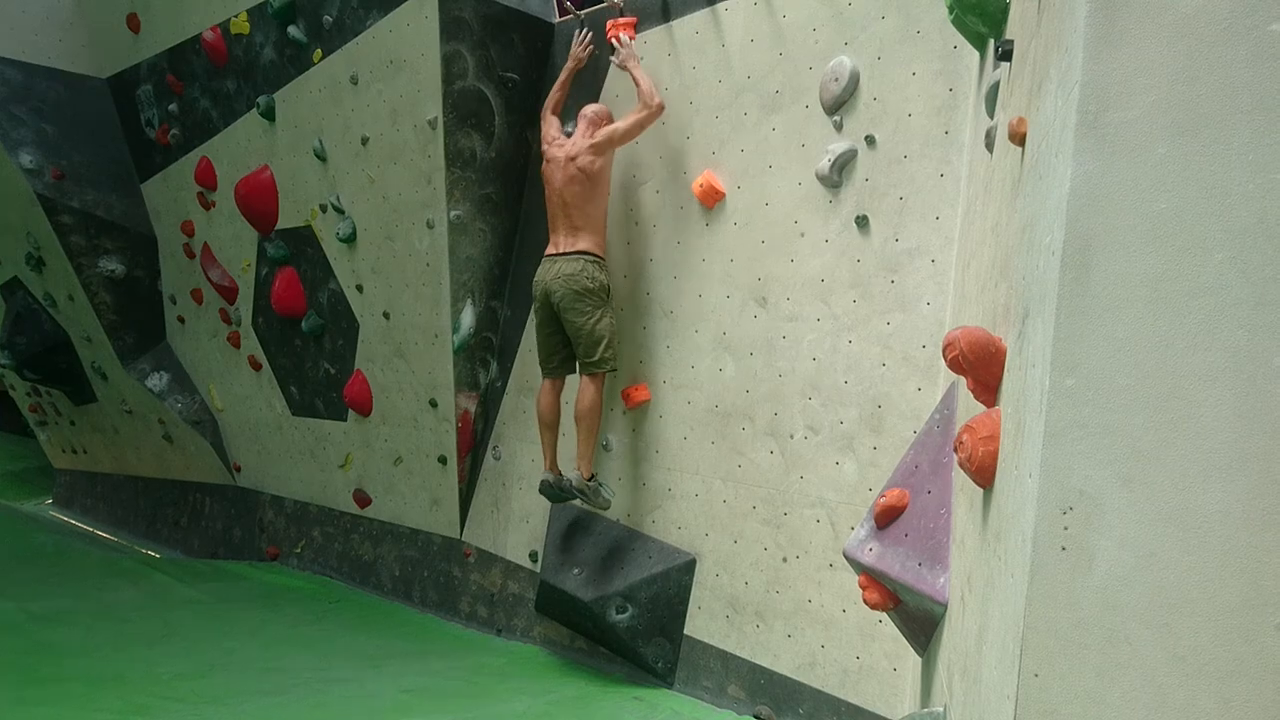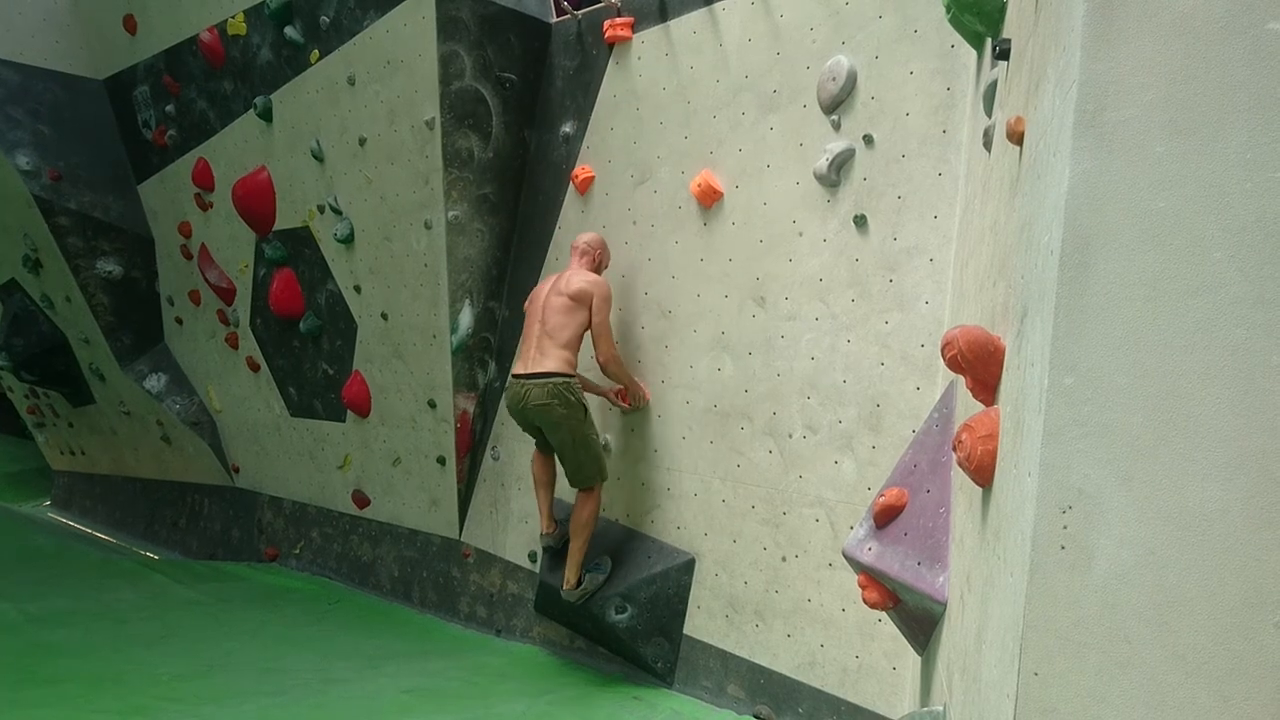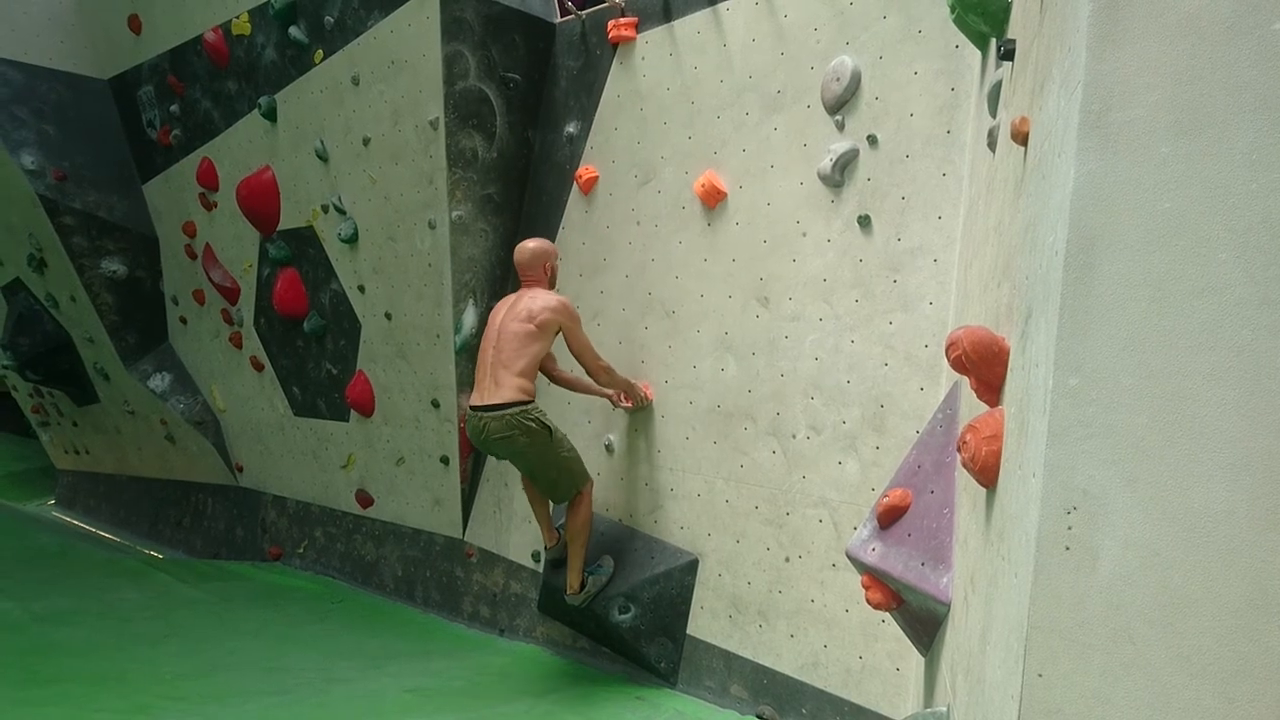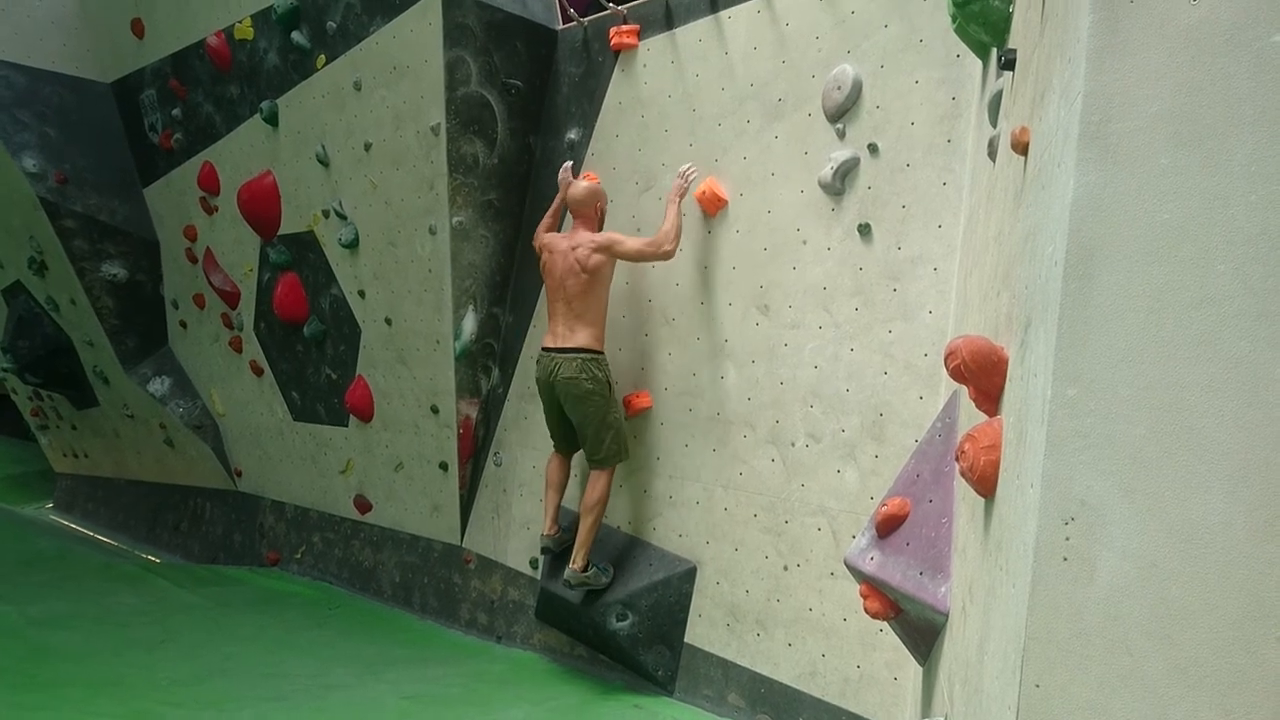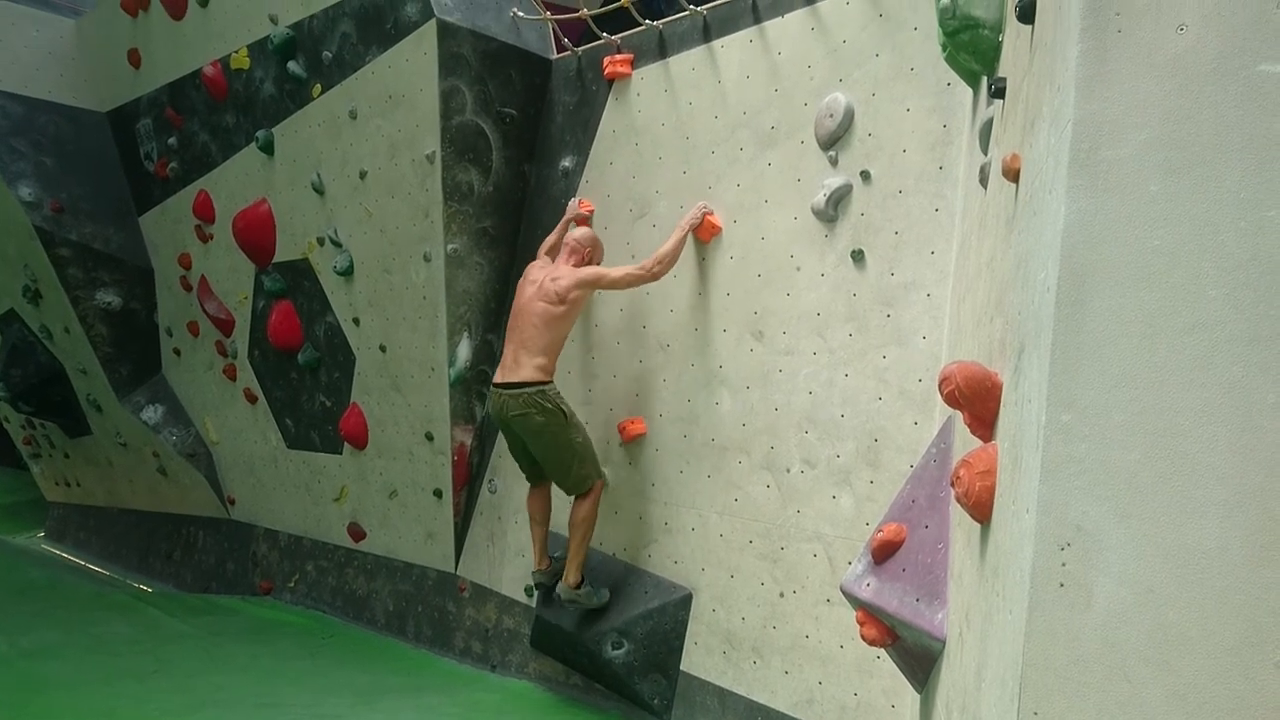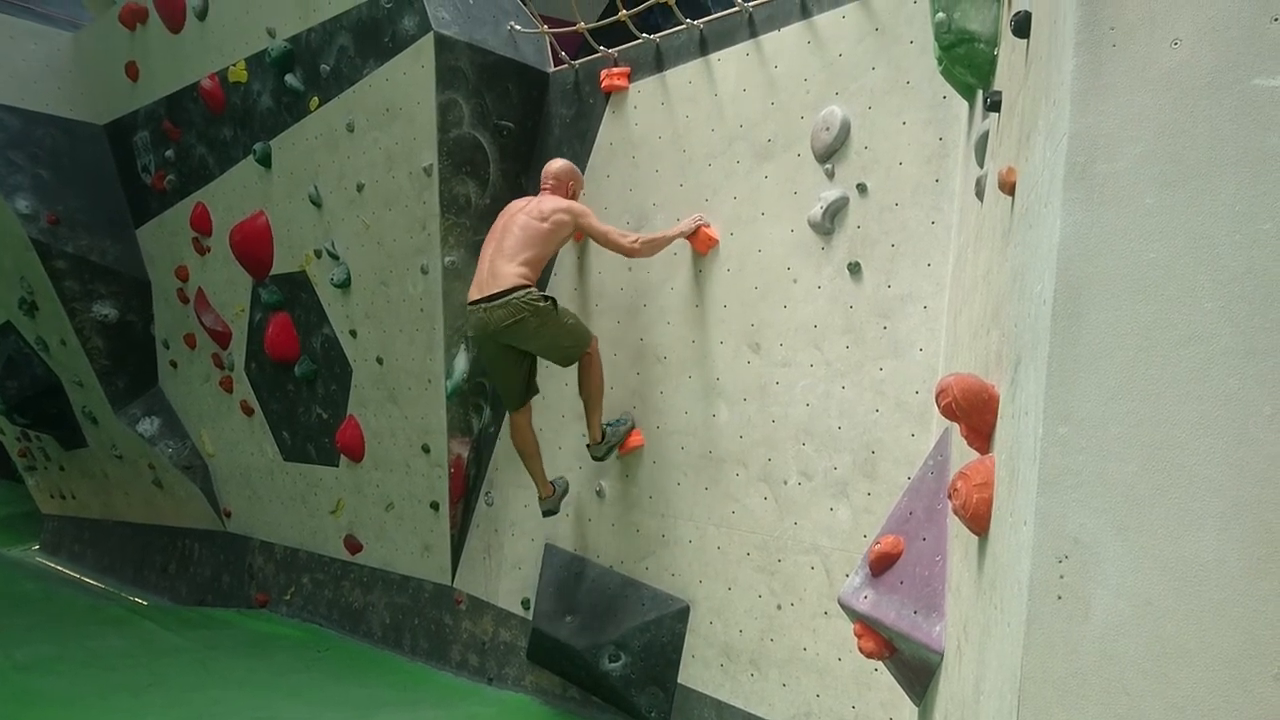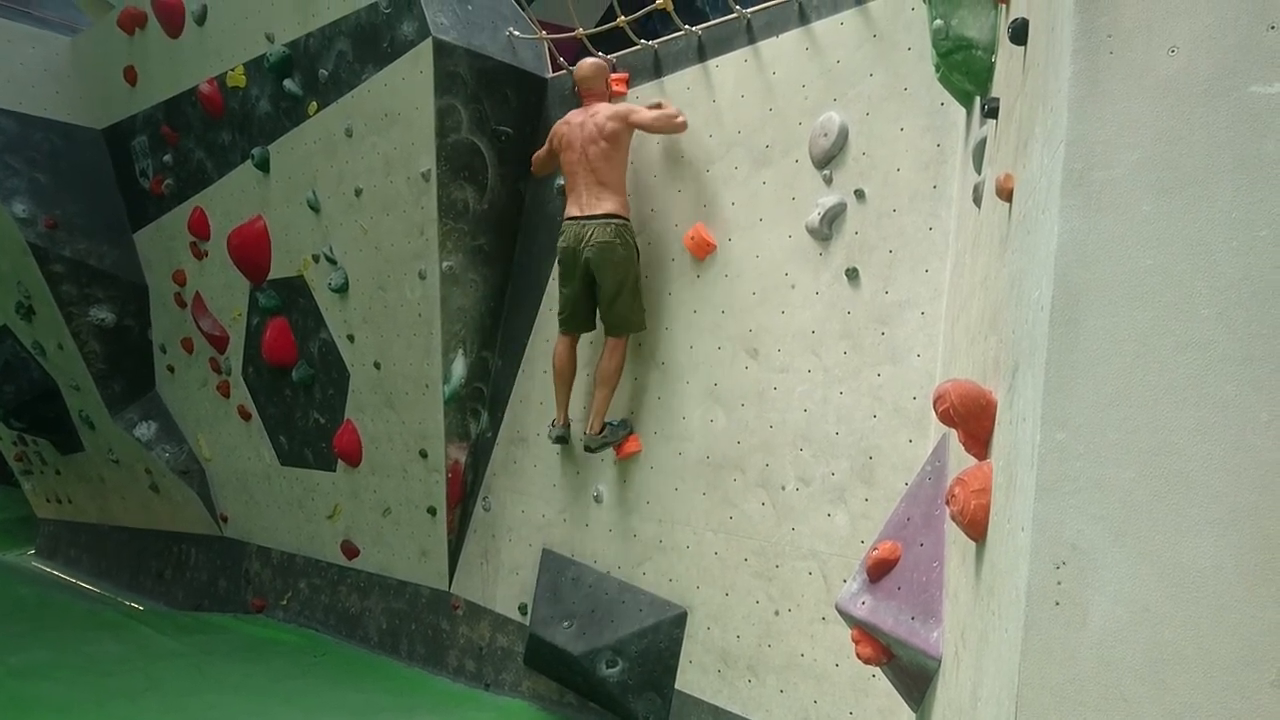
dt=0.5s
person 1, frame 1
left shoulder: (551, 147)
right shoulder: (596, 144)
left elbow: (550, 108)
right elbow: (651, 107)
left wrist: (572, 63)
right wrist: (632, 65)
left hip: (547, 272)
right hip: (582, 272)
left knee: (554, 377)
right knee: (593, 373)
left ankle: (551, 473)
right ankle: (582, 473)
person 1, frame 2
left shoulder: (541, 287)
right shoulder: (594, 285)
right elbow: (605, 357)
left wrist: (602, 390)
right wrist: (633, 386)
left hip: (516, 389)
right hip: (552, 390)
left knee: (544, 445)
right knee: (590, 484)
left ankle: (549, 530)
right ankle: (573, 579)
person 1, frame 3
left shoulder: (503, 306)
right shoulder: (557, 306)
right elbow: (597, 370)
left wrist: (605, 393)
right wrist: (630, 388)
left hip: (476, 422)
right hip: (513, 419)
left knee: (534, 460)
right knee: (580, 490)
left ankle: (551, 541)
right ankle: (576, 584)
person 1, frame 4
left shoulder: (548, 244)
right shoulder: (601, 245)
right elbow: (665, 247)
left wrist: (562, 195)
right wrist: (675, 196)
left hip: (546, 361)
right hip: (583, 365)
left knee: (563, 446)
right knee: (603, 463)
left ankle: (550, 531)
right ankle: (579, 565)
person 1, frame 5
left shoulder: (533, 271)
right shoulder: (580, 278)
left elbow: (546, 249)
right elbow: (647, 270)
left wrist: (566, 222)
right wrist: (686, 225)
left hip: (500, 397)
right hip: (533, 397)
left knee: (540, 479)
right knee: (590, 486)
left ankle: (542, 566)
right ankle: (571, 583)
person 1, frame 6
left shoulder: (516, 206)
right shoulder: (568, 209)
right elbow: (631, 246)
right wrist: (678, 231)
left hip: (478, 314)
right hip: (515, 304)
left knee: (518, 407)
right knee: (588, 348)
left ankle: (545, 492)
right ankle: (597, 435)
person 1, frame 7
left shoulder: (562, 126)
right shoulder: (618, 113)
left elbow: (537, 167)
right elbow: (677, 122)
right wrist: (657, 108)
left hip: (571, 231)
right hip: (610, 231)
left knee: (568, 332)
right knee: (616, 334)
left ankle: (560, 420)
right ankle: (596, 428)
